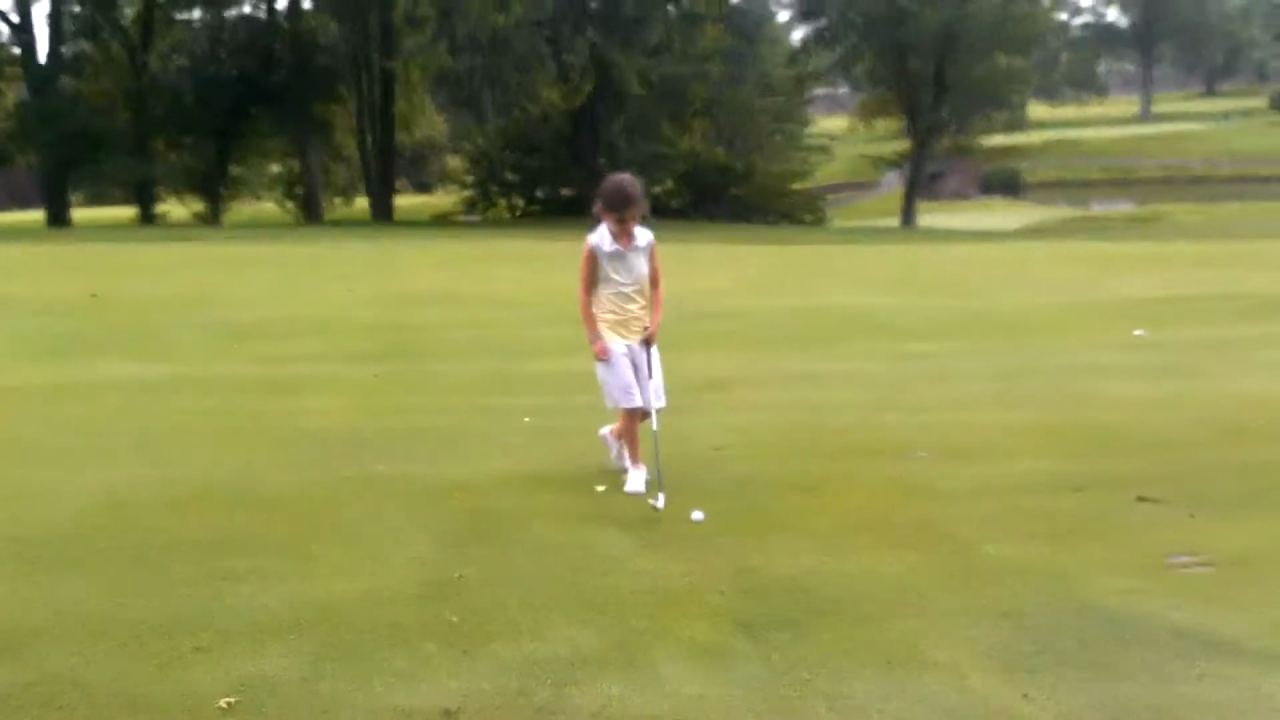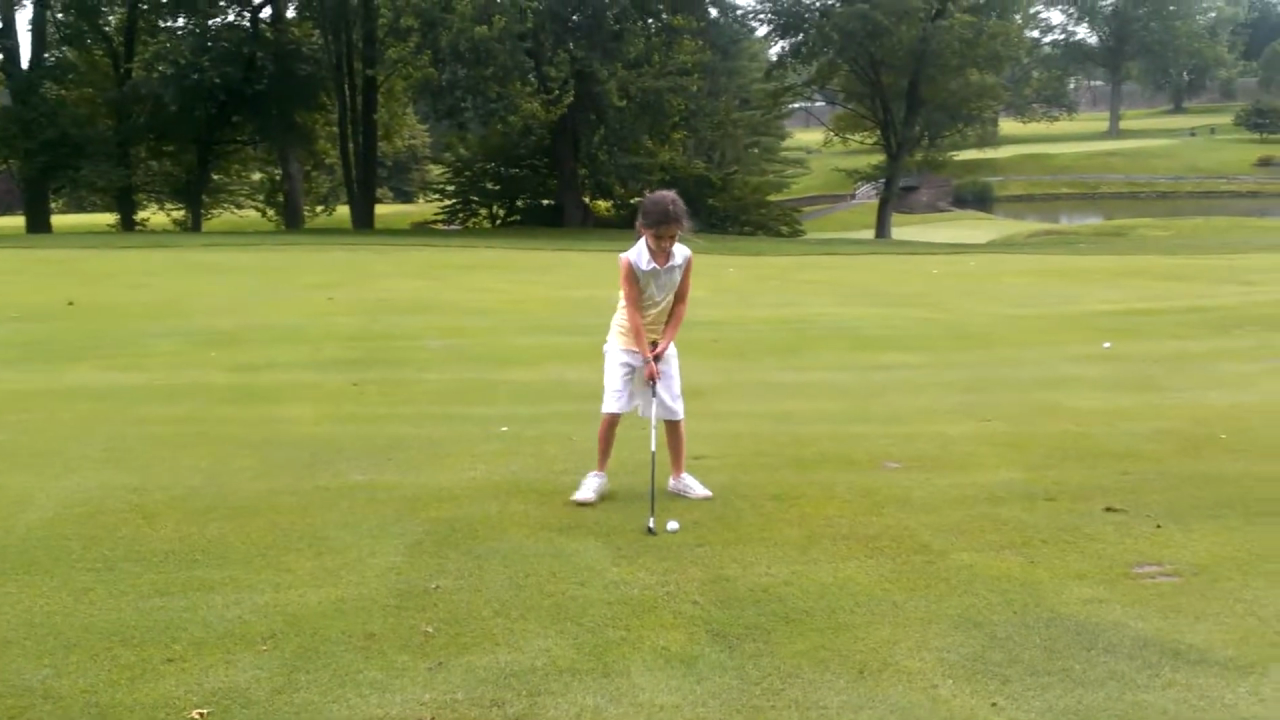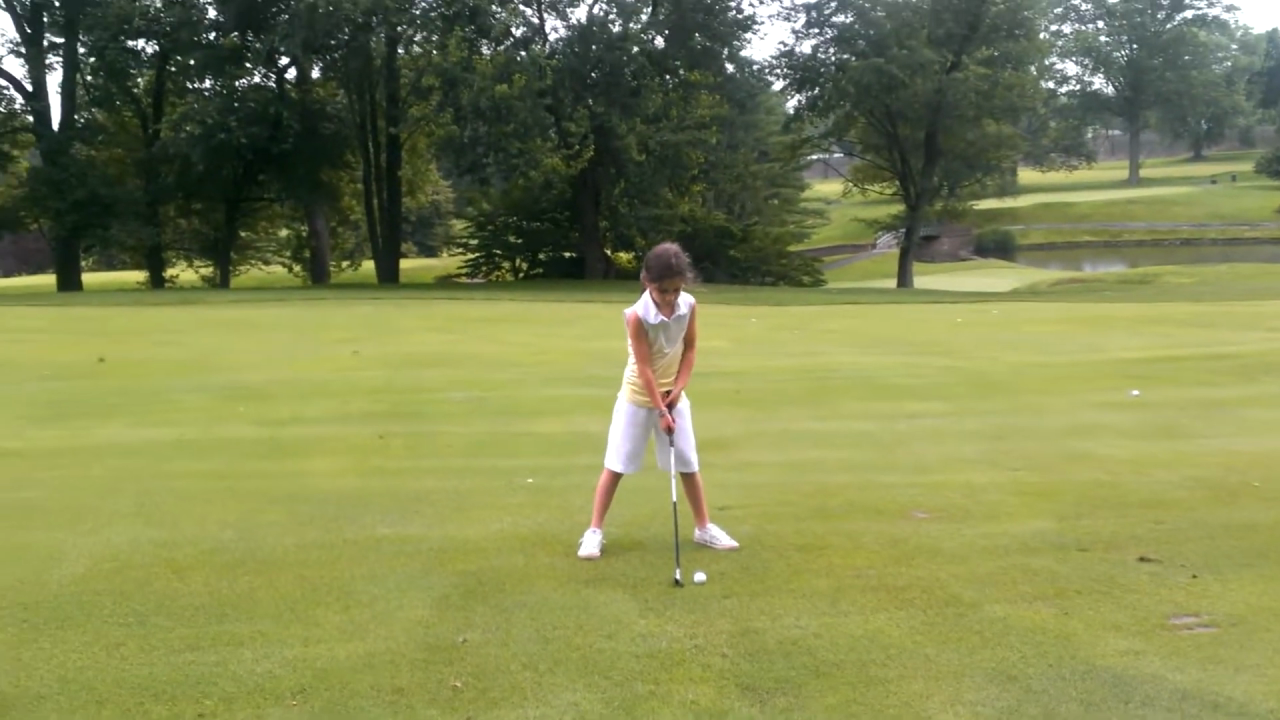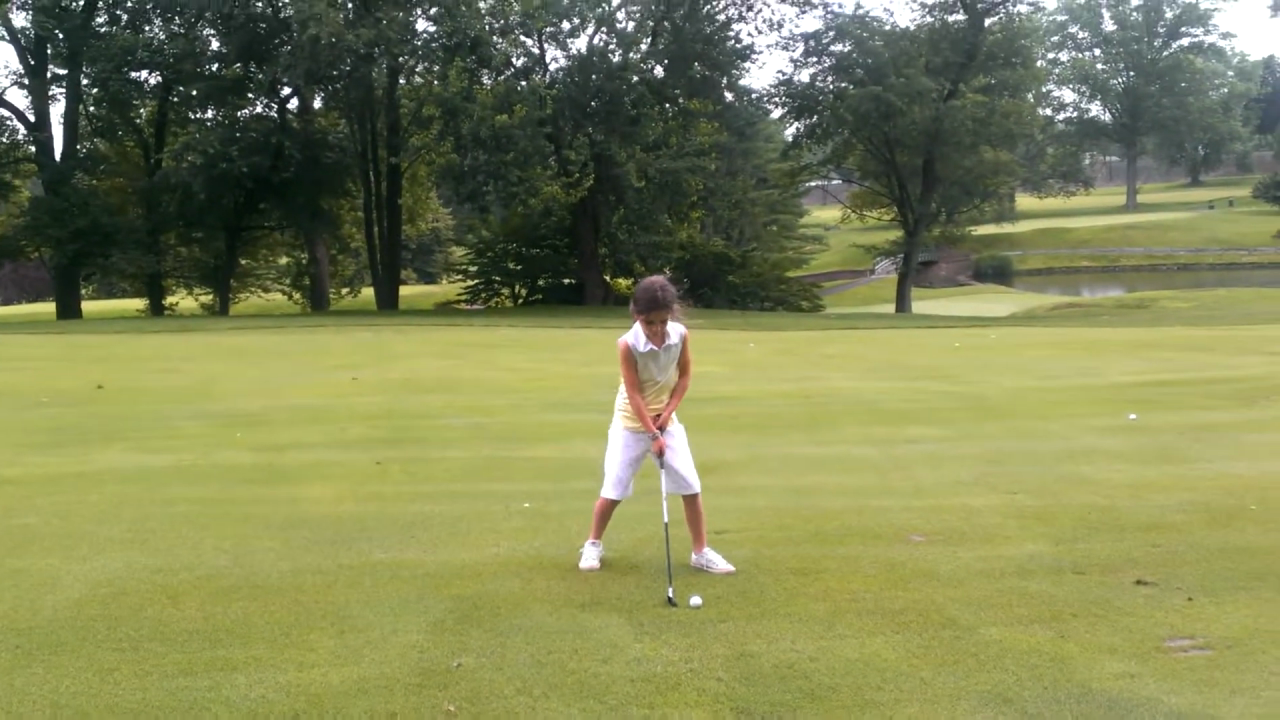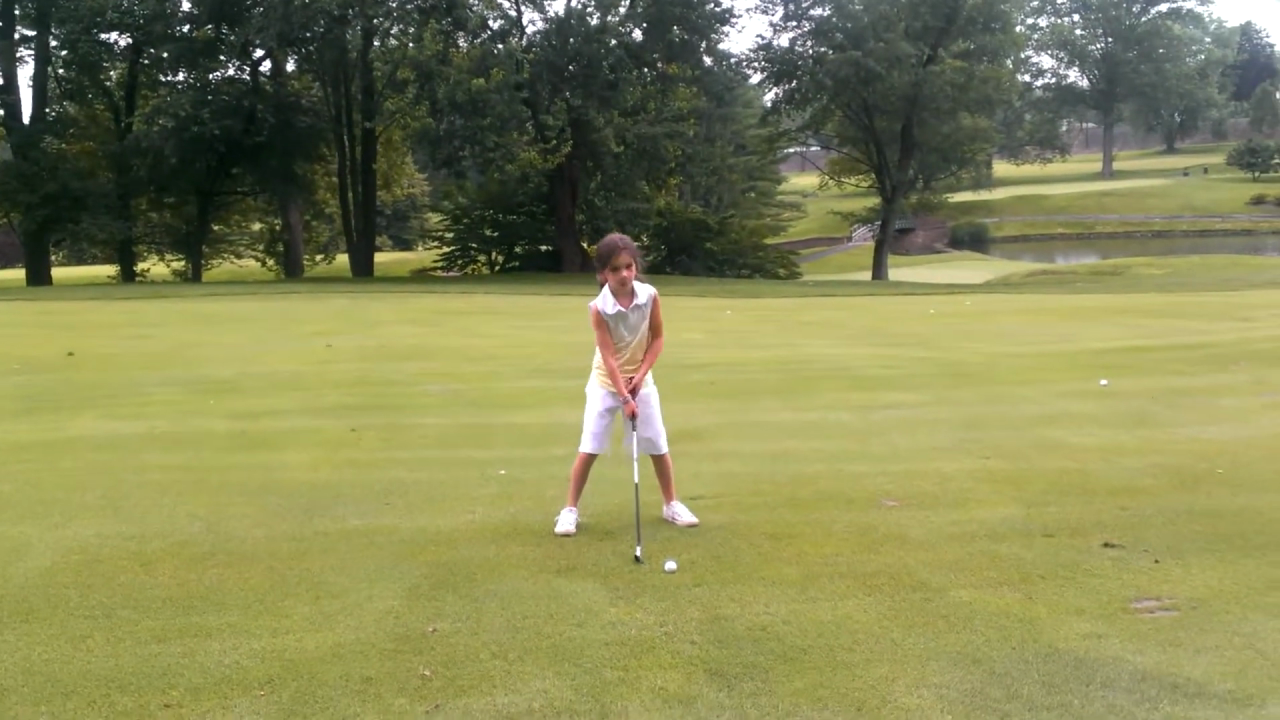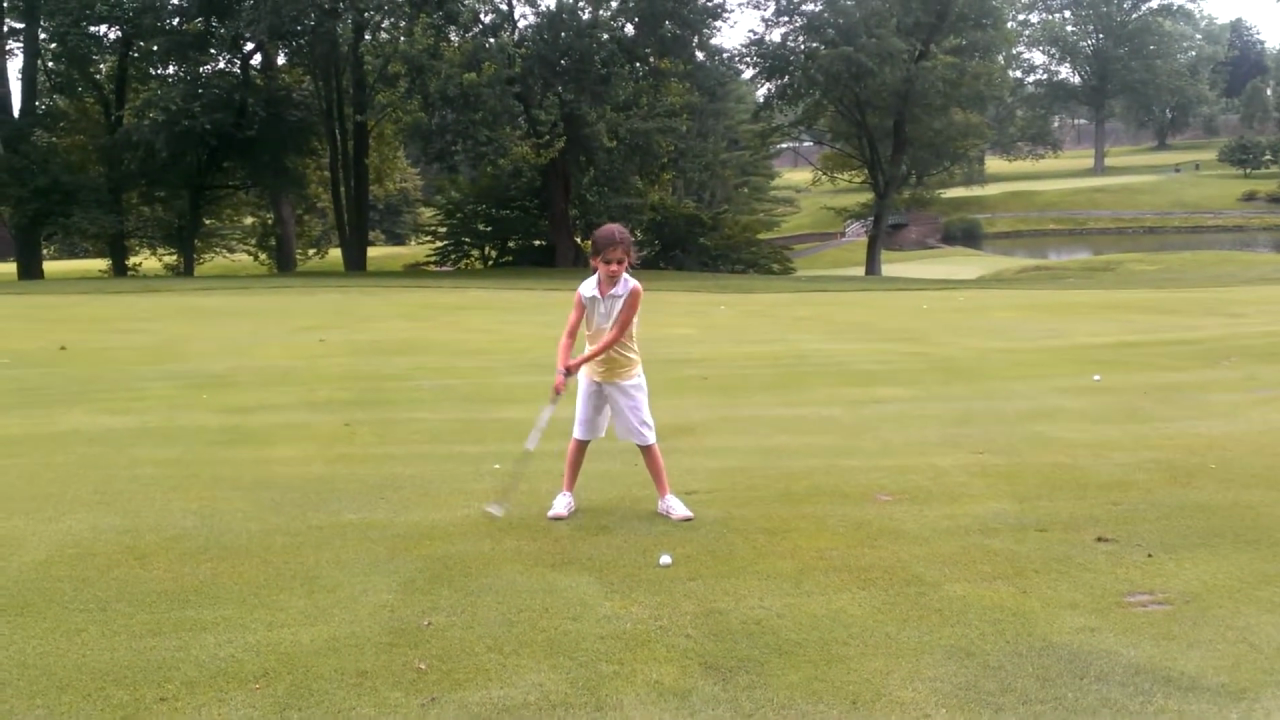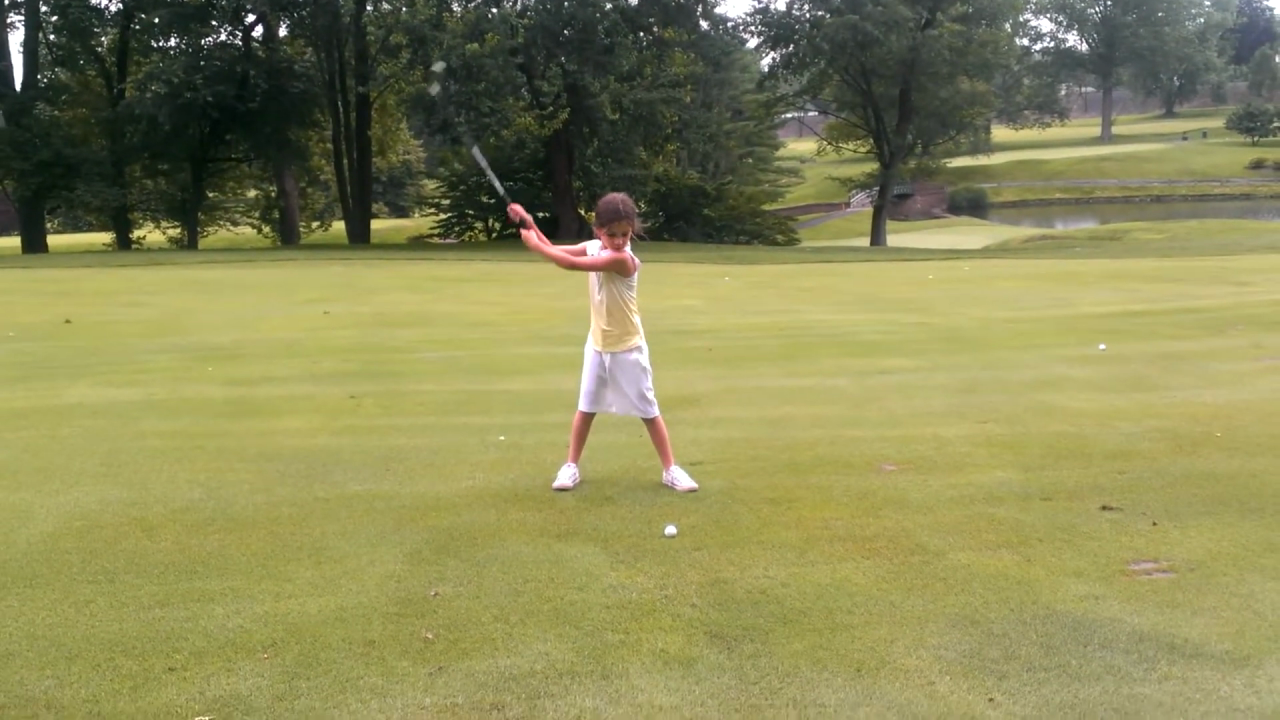
dt=0.5s
person 1, frame 1
left shoulder: (647, 241)
right shoulder: (594, 246)
left elbow: (655, 285)
right elbow: (585, 294)
left wrist: (655, 322)
right wrist: (594, 338)
left hip: (640, 334)
right hip: (611, 335)
left knee: (651, 403)
right knee: (631, 404)
left ankle: (613, 434)
right ankle: (635, 466)
person 1, frame 2
left shoulder: (684, 257)
right shoulder: (630, 261)
left elbow: (680, 303)
right elbow: (634, 313)
left wrist: (664, 343)
right wrist: (645, 357)
left hip: (661, 343)
right hip: (625, 343)
left knee: (674, 411)
right knee: (613, 408)
left ankle: (679, 477)
right ankle: (598, 475)
person 1, frame 3
left shoulder: (689, 306)
right shoulder: (637, 316)
left elbow: (689, 350)
right elbow: (644, 366)
left wrist: (677, 390)
right wrist: (659, 410)
left hip: (673, 396)
right hip: (637, 398)
left knee: (689, 464)
right knee: (616, 465)
left ankle: (704, 527)
right ankle: (595, 531)
person 1, frame 4
left shoulder: (679, 336)
right shoulder: (627, 344)
left elbow: (684, 376)
right elbow: (633, 394)
left wrist: (666, 413)
right wrist: (651, 433)
left hip: (666, 422)
right hip: (630, 424)
left knee: (690, 488)
right knee: (613, 493)
left ankle: (701, 552)
right ankle: (593, 544)
person 1, frame 5
left shoulder: (649, 295)
right shoulder: (599, 308)
left elbow: (657, 338)
right elbow: (609, 355)
left wrist: (641, 375)
right wrist: (624, 397)
left hip: (641, 383)
right hip: (606, 384)
left knee: (658, 447)
right knee: (589, 449)
left ankle: (671, 504)
right ankle: (570, 510)
person 1, frame 6
left shoulder: (632, 290)
right shoulder: (585, 291)
left elbow: (615, 335)
right elbow: (569, 334)
left wrist: (579, 360)
right wrist: (561, 368)
left hip: (626, 375)
right hip: (592, 374)
left knee: (645, 437)
right knee: (580, 435)
left ankle: (665, 498)
right ankle: (566, 494)
person 1, frame 7
left shoulder: (623, 259)
right shoulder: (592, 248)
left elbow: (570, 263)
right elbow: (555, 251)
left wrist: (537, 246)
right wrist: (530, 225)
left hip: (627, 347)
right hip: (598, 344)
left knee: (648, 409)
right knee: (586, 407)
left ankle: (670, 469)
right ankle: (571, 465)
